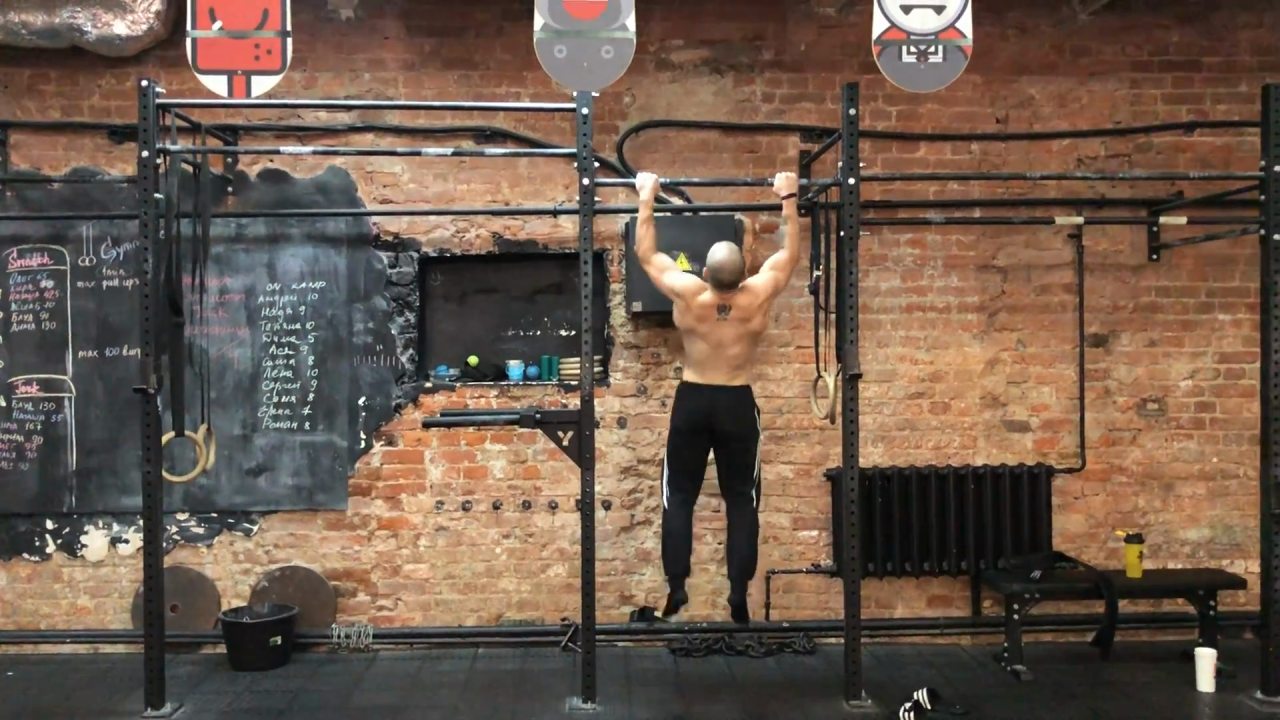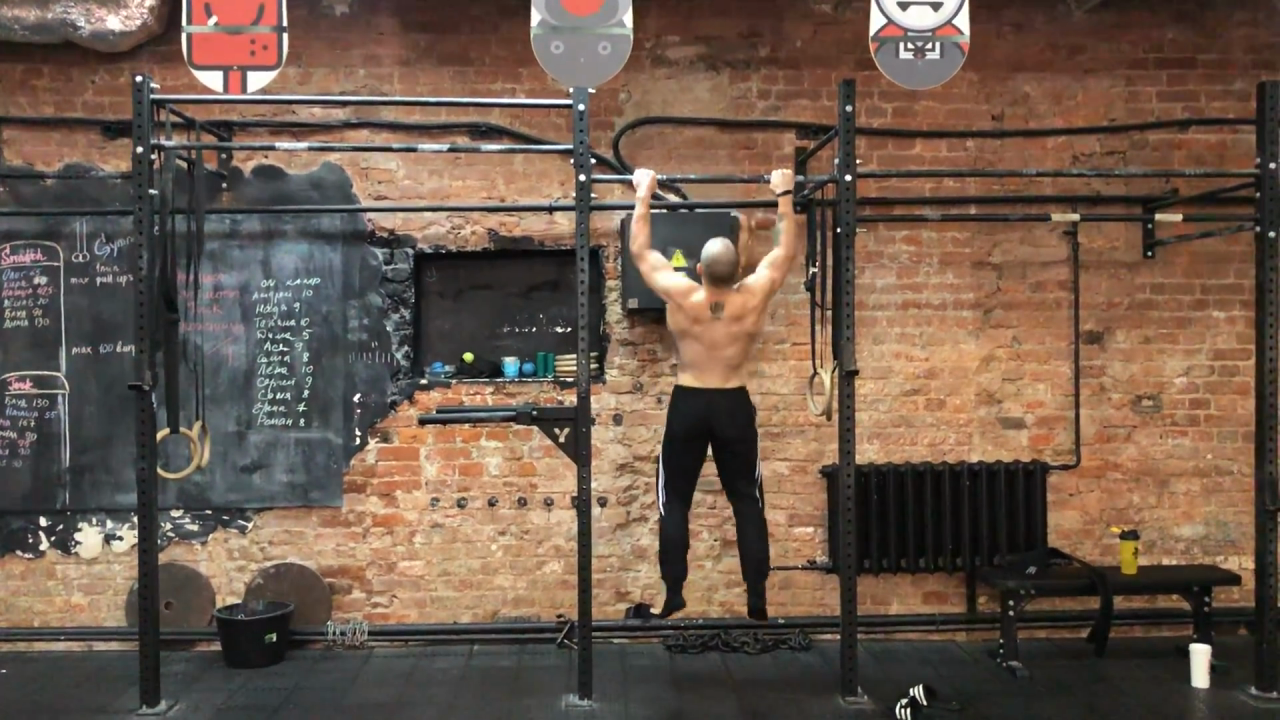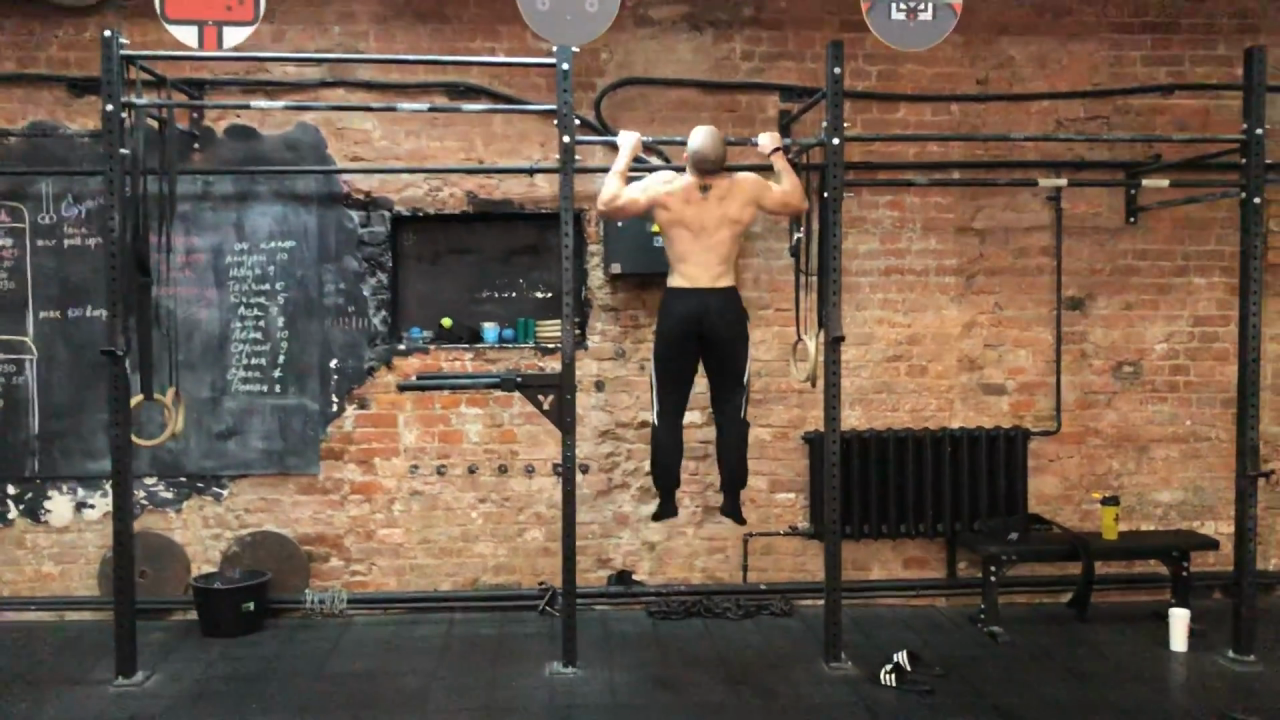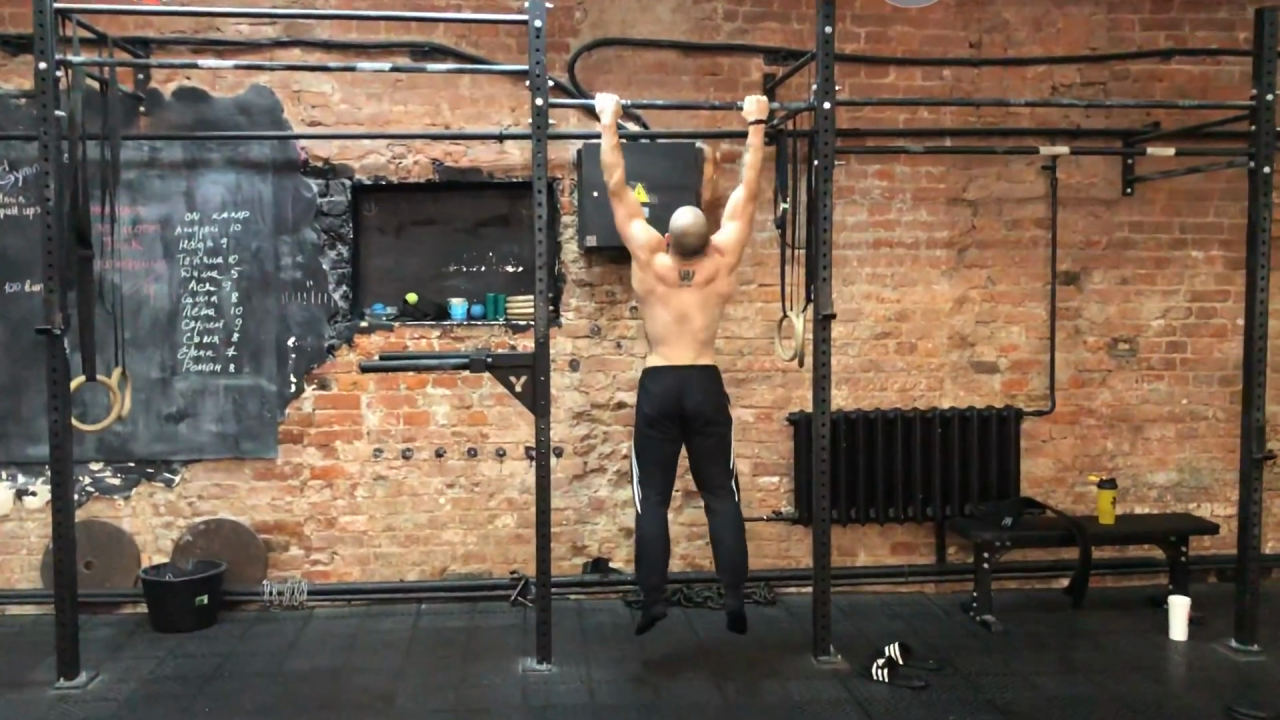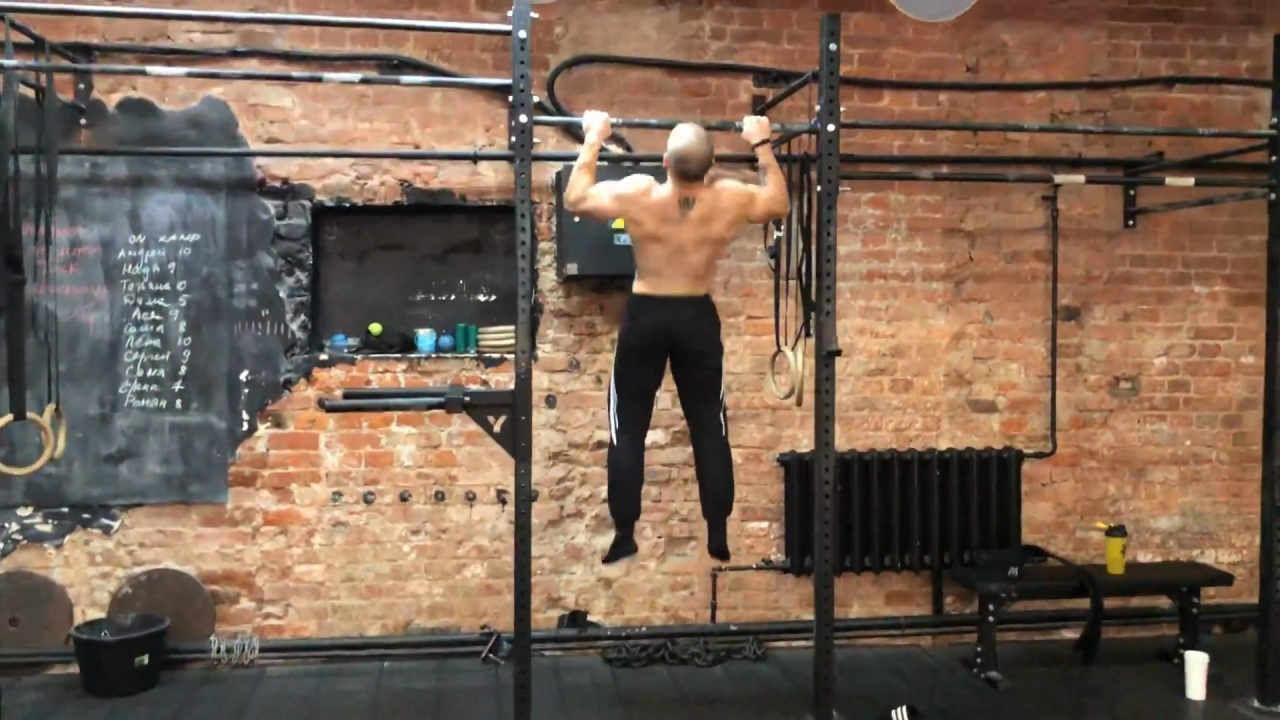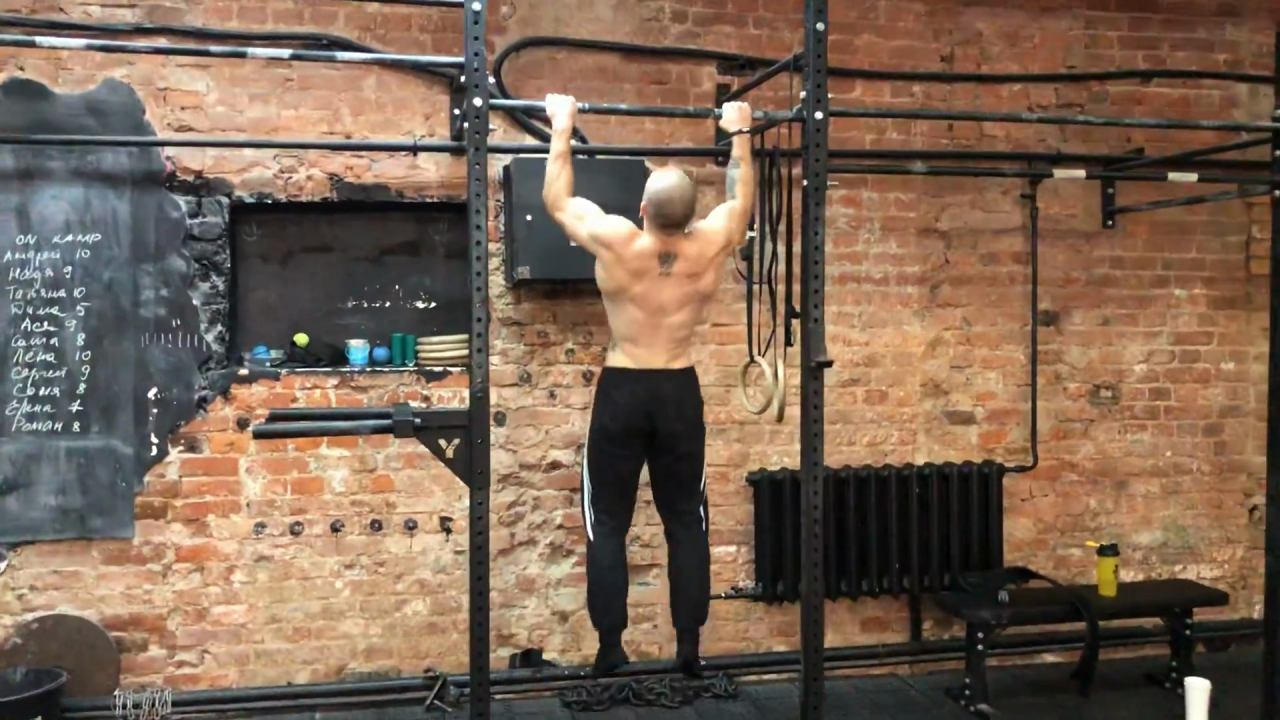
dt=0.7s
person 1, frame 1
left shoulder: (686, 292)
right shoulder: (761, 294)
left elbow: (645, 254)
right elbow: (792, 255)
left hip: (692, 401)
right hip: (738, 404)
left knee: (678, 496)
right knee: (741, 499)
left ankle: (676, 586)
right ankle: (739, 593)
person 1, frame 2
left shoulder: (680, 296)
right shoulder: (755, 297)
left elbow: (639, 250)
right elbow: (788, 248)
left wrist: (643, 194)
right wrist: (784, 193)
left hip: (687, 407)
right hip: (734, 407)
left knee: (674, 502)
right knee: (747, 502)
left ankle: (674, 594)
right ankle: (756, 597)
person 1, frame 3
left shoulder: (662, 186)
right shoulder: (749, 187)
left elbow: (605, 206)
right elbow: (799, 204)
left wrist: (625, 154)
right wrist: (778, 155)
left hip: (679, 305)
right hip: (725, 305)
left knee: (668, 409)
right knee: (731, 405)
left ankle: (667, 500)
right ankle: (732, 499)
person 1, frame 4
left shoulder: (647, 260)
right shoulder: (723, 262)
left elbow: (616, 188)
right elbow: (747, 191)
left wrist: (609, 122)
right wrist: (756, 124)
left hip: (658, 388)
right hip: (706, 387)
left knee: (651, 500)
right knee: (721, 497)
left ankle: (653, 600)
right ankle: (734, 598)
person 1, frame 5
left shoulder: (640, 196)
right shoulder: (729, 200)
left elbow: (576, 198)
right elbow: (778, 202)
left wrist: (593, 141)
right wrist: (763, 147)
left hip: (644, 318)
right hip: (698, 319)
left knee: (627, 429)
right knee: (709, 427)
left ankle: (624, 535)
right ankle: (718, 535)
person 1, frame 6
left shoulder: (615, 243)
right shoulder: (711, 246)
left elbow: (556, 198)
right elbow: (743, 197)
left wrist: (563, 126)
right wrist: (740, 132)
left hip: (621, 393)
right hip: (679, 394)
left knee: (608, 526)
right knee: (686, 523)
left ankle: (611, 645)
right ankle: (689, 644)
